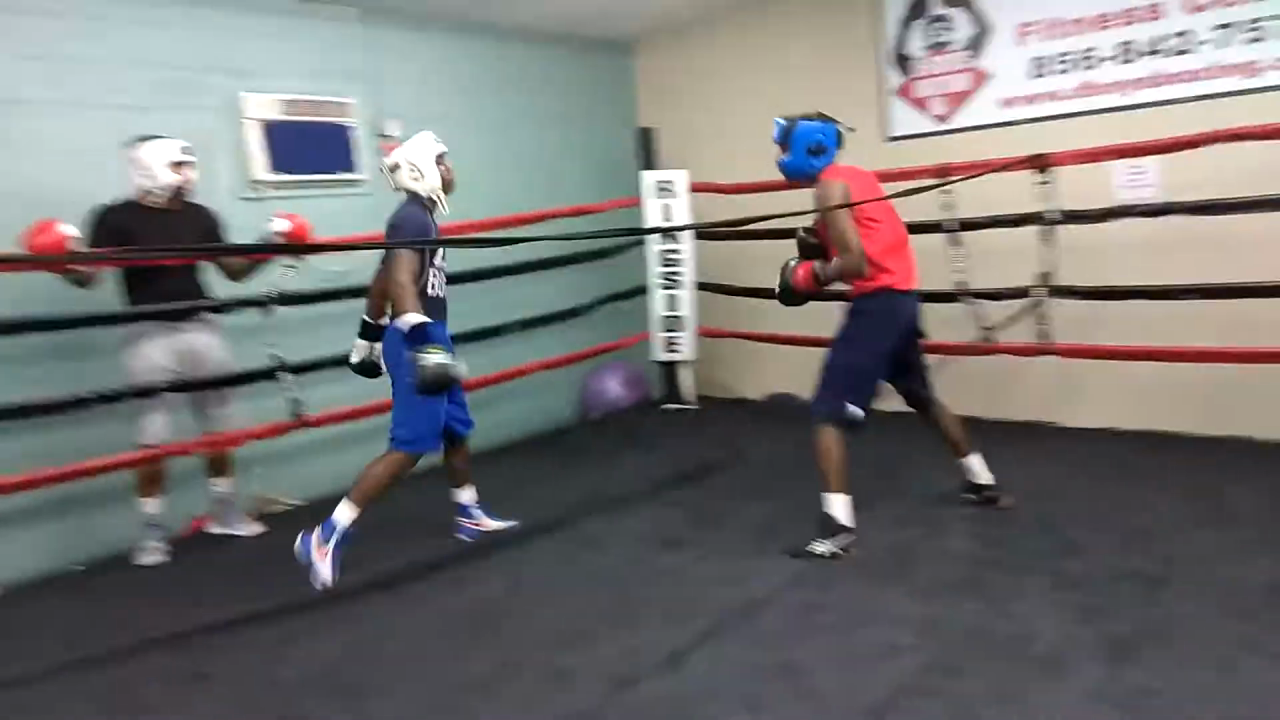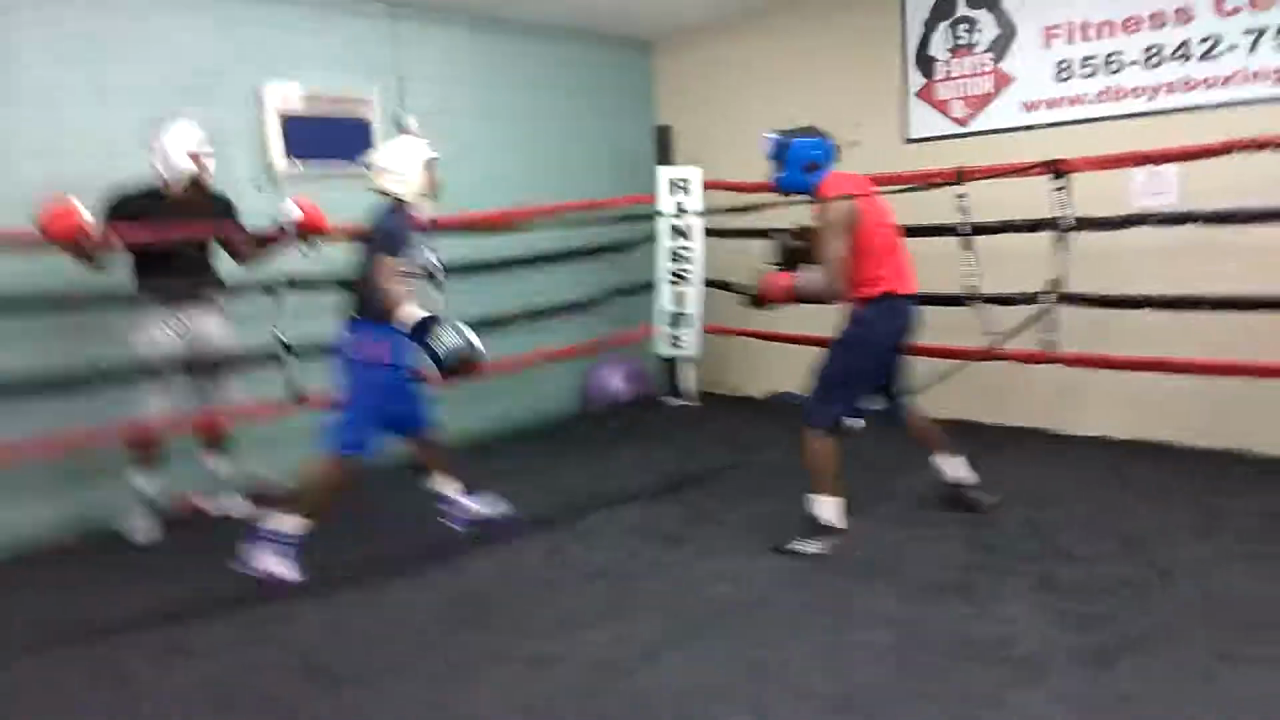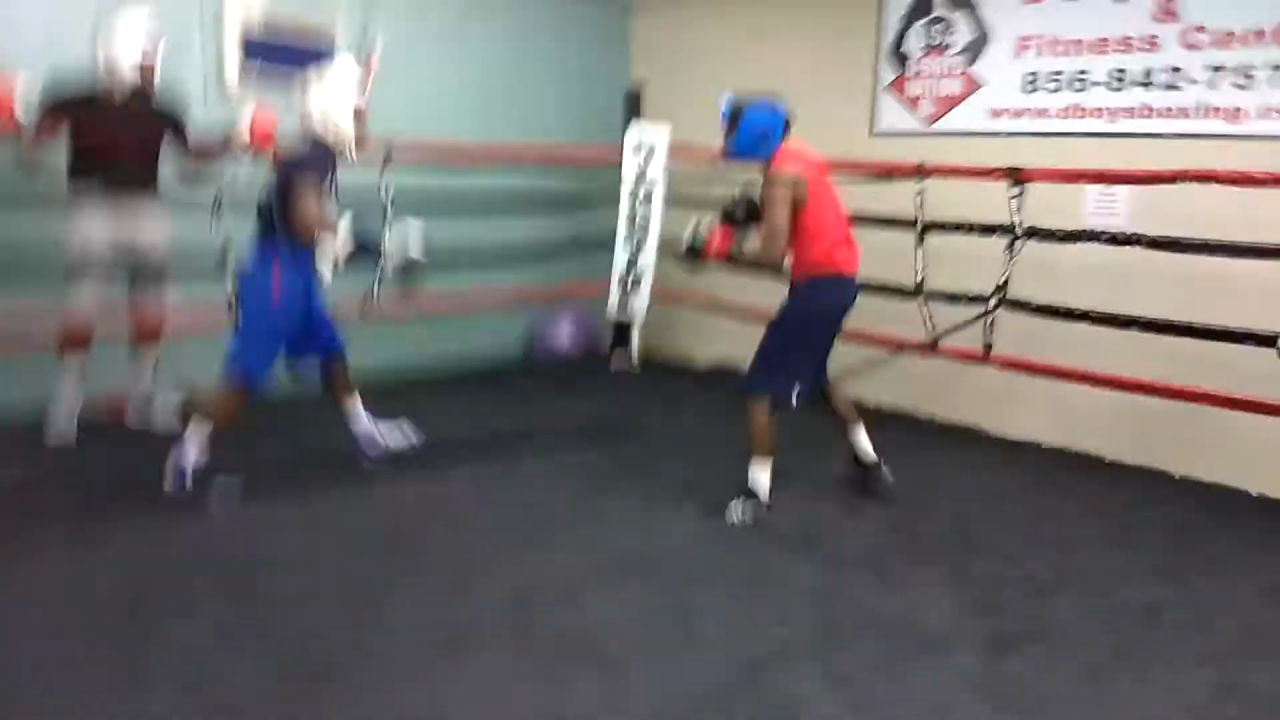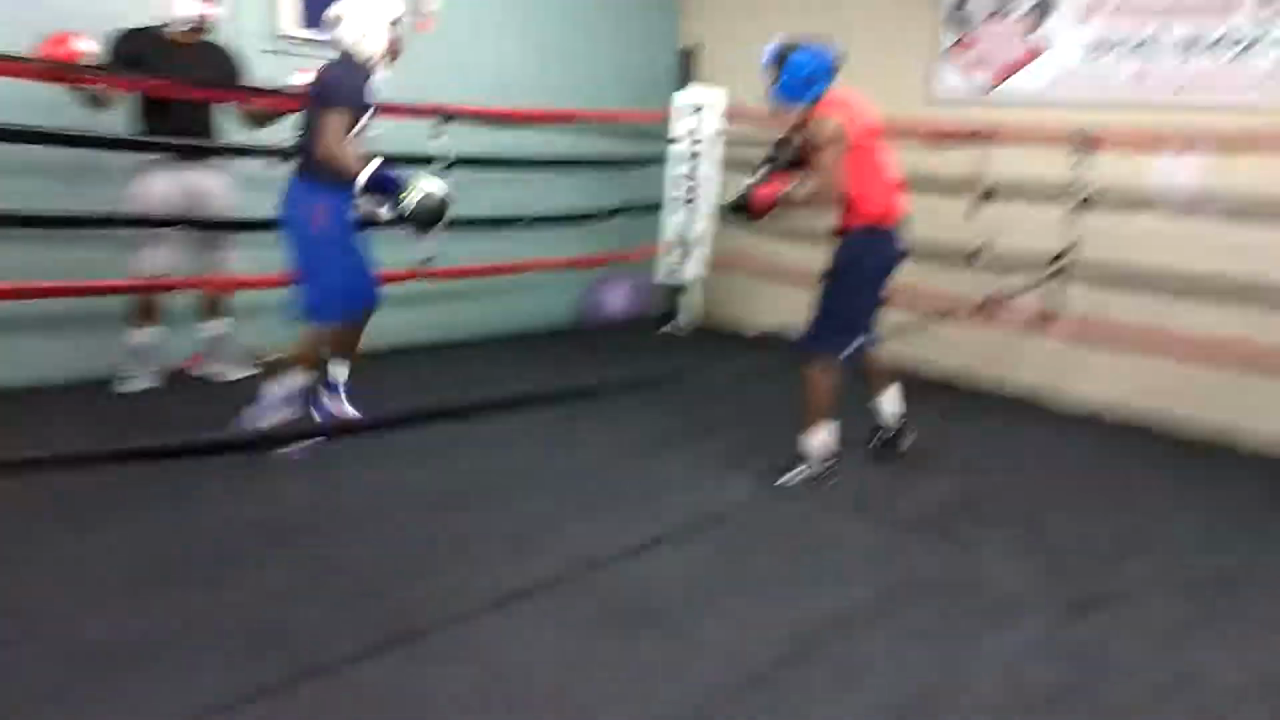
dt=0.1s
person 1, frame 1
left shoulder: (830, 190)
right shoulder: (860, 178)
left elbow: (855, 263)
left wrist: (809, 274)
left hip: (876, 306)
right hip: (903, 300)
left knee: (828, 411)
right knee: (921, 397)
left ankle: (838, 525)
right ankle: (984, 484)
person 1, frame 2
left shoulder: (834, 204)
right shoulder: (854, 185)
left elbow: (834, 287)
left wrist: (782, 286)
right wrist: (811, 247)
left hip: (880, 309)
right hip: (894, 303)
left knee: (819, 417)
right knee: (890, 404)
left ankle: (825, 527)
right ankle: (964, 483)
person 1, frame 3
left shoulder: (781, 173)
right shoulder: (800, 159)
left elbow: (773, 251)
right wrist: (758, 214)
left hip: (822, 285)
right hip: (837, 281)
left knee: (764, 386)
right knee: (809, 378)
left ankle: (756, 494)
right ankle: (869, 462)
person 1, frame 4
left shoulder: (824, 120)
right shoulder: (848, 106)
left elbow: (826, 189)
left wrist: (768, 193)
right wrist: (798, 152)
left hip: (867, 235)
right hip: (883, 231)
left knee: (821, 348)
right knee: (848, 335)
left ankle: (817, 454)
right ankle: (893, 422)
person 2, frame 1
left shoulder: (421, 217)
right shoulder: (413, 219)
left elbow: (382, 282)
right elbow: (401, 284)
left wrist: (368, 335)
right wrist: (422, 341)
left hip: (430, 338)
right hip: (420, 341)
left knee: (457, 431)
right knee: (408, 449)
left ankle: (468, 515)
right ankle: (326, 537)
person 2, frame 2
left shoulder: (399, 221)
right shoulder: (392, 223)
right elbow: (386, 292)
right wrist: (431, 328)
left hip: (388, 345)
right hip: (375, 347)
left knee: (420, 428)
right knee: (348, 451)
left ankle: (455, 500)
right ankle: (271, 541)
person 2, frame 3
left shoulder: (320, 156)
right shoulder: (313, 156)
right elbow: (306, 220)
left hip: (291, 272)
right hip: (277, 274)
left knee: (331, 352)
right knee: (248, 376)
left ankle: (364, 431)
right ankle: (187, 461)
person 2, frame 4
left shoulder: (357, 77)
right shoulder: (343, 77)
right elbow: (328, 149)
right wrist: (386, 183)
left hip: (329, 204)
right hip: (316, 206)
left knee: (360, 303)
right knee: (333, 319)
left ankle: (330, 396)
right ankle: (272, 407)
person 3, frame 1
left shoulder: (199, 218)
right shoulder: (115, 219)
left elbow: (233, 269)
right elbow: (88, 275)
right wrist: (62, 258)
left hip: (200, 330)
right hip: (152, 336)
left knee: (218, 430)
right knee: (152, 439)
left ankle: (225, 512)
right ankle: (153, 531)
person 3, frame 2
left shoulder: (216, 204)
right shoulder: (132, 205)
left elbow: (244, 252)
right elbow: (100, 254)
left hip: (205, 312)
right hip: (157, 316)
left knee: (214, 408)
right knee: (150, 417)
left ankle: (219, 488)
right ankle: (144, 504)
person 3, frame 3
left shoulder: (160, 112)
right shoulder: (75, 101)
left elbow: (192, 156)
right elbow: (38, 142)
left wrist: (227, 144)
right wrist: (27, 140)
left hip: (145, 212)
right hip: (97, 209)
left knee: (150, 313)
right knee: (81, 313)
left ankle: (143, 396)
right ankle: (67, 399)
person 3, frame 4
left shoulder: (218, 57)
right shoulder: (137, 44)
left elbow: (252, 114)
right elbow: (105, 96)
right wrist: (85, 86)
left hip: (208, 171)
right hip: (161, 171)
left knee: (217, 271)
right knee: (152, 272)
left ankle: (216, 354)
right ankle: (140, 360)
